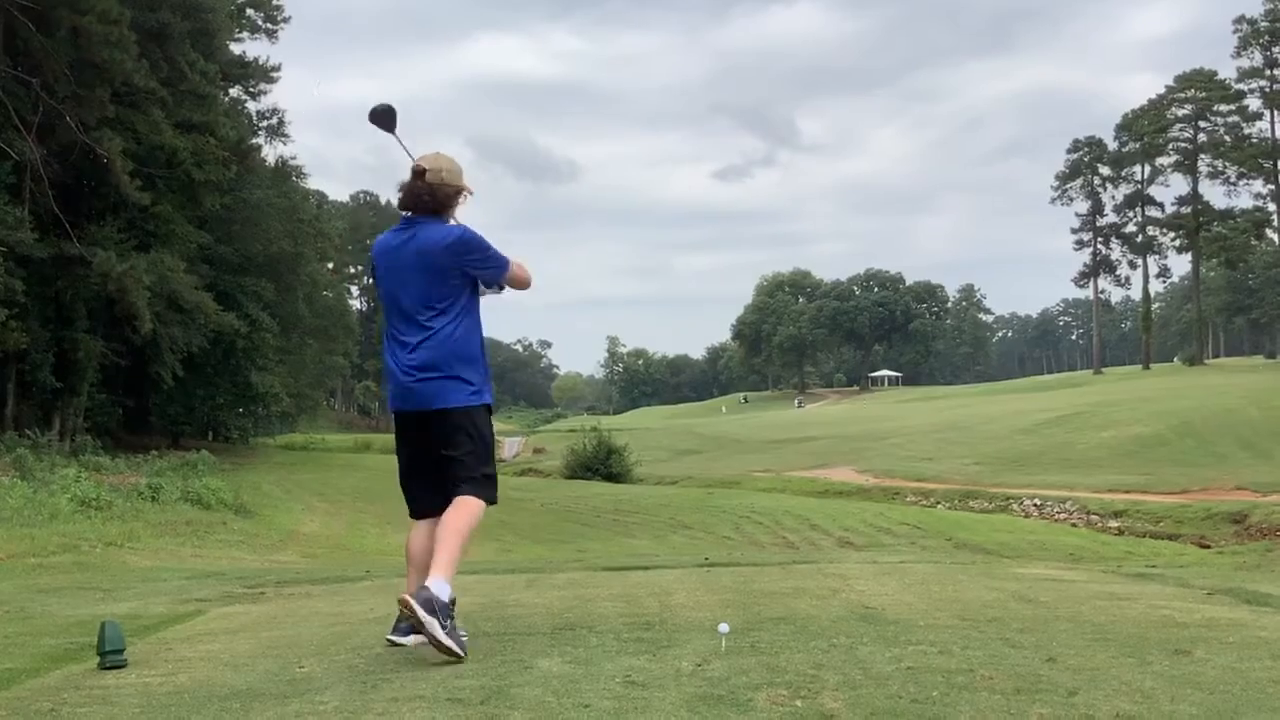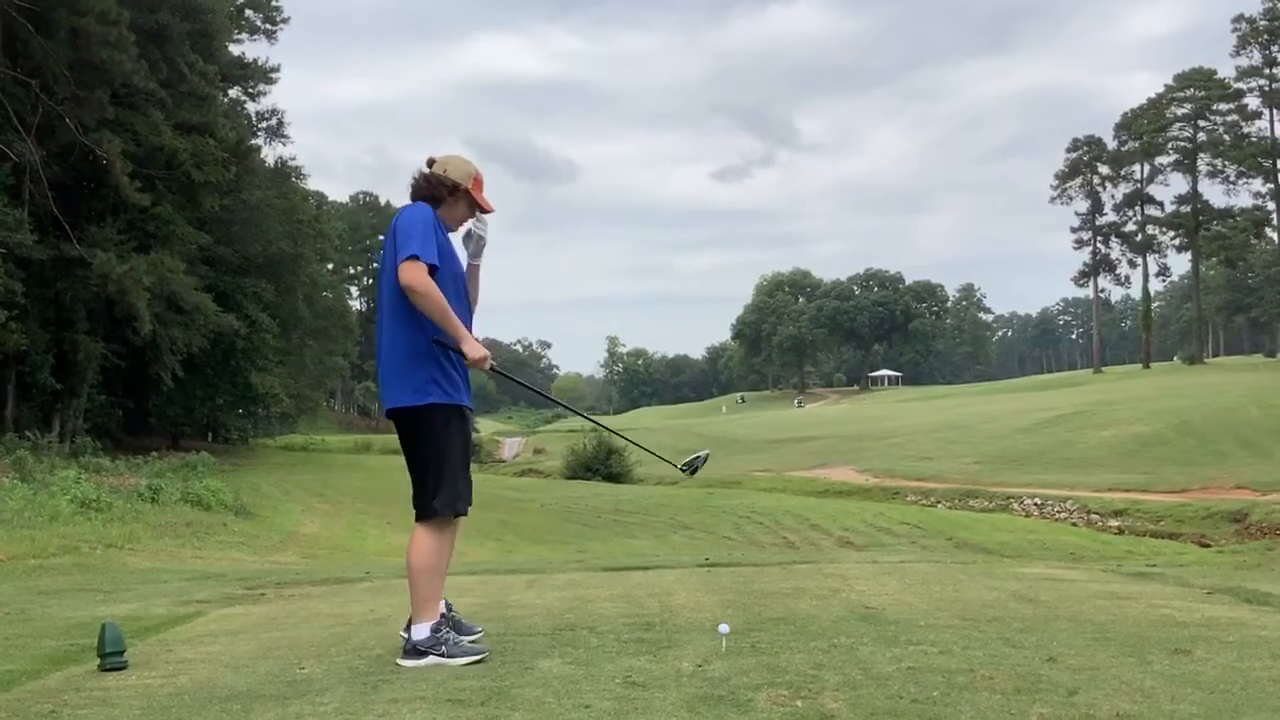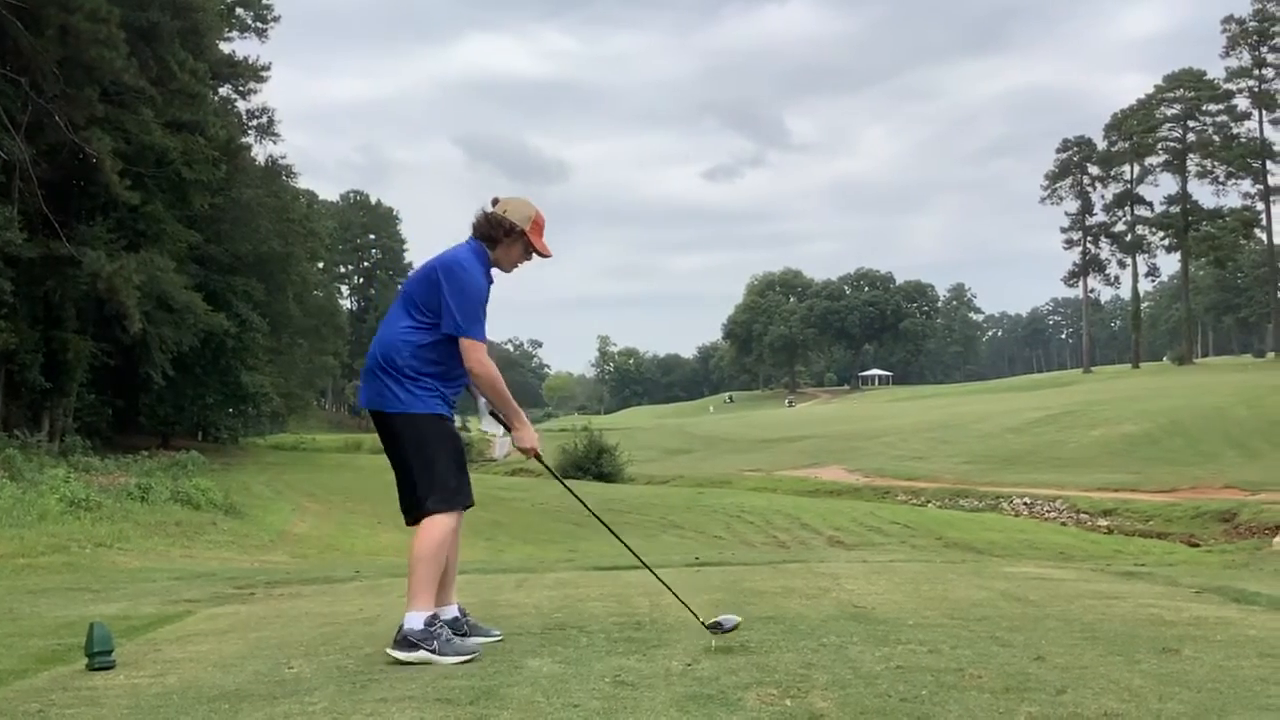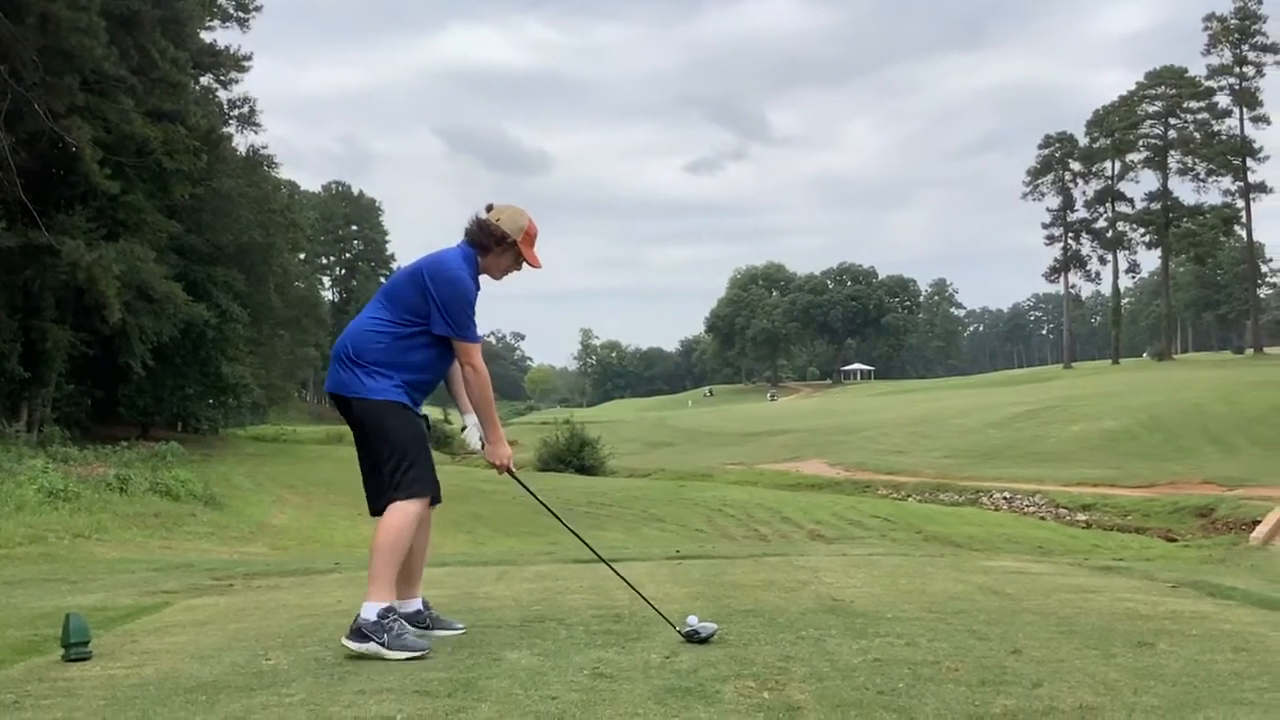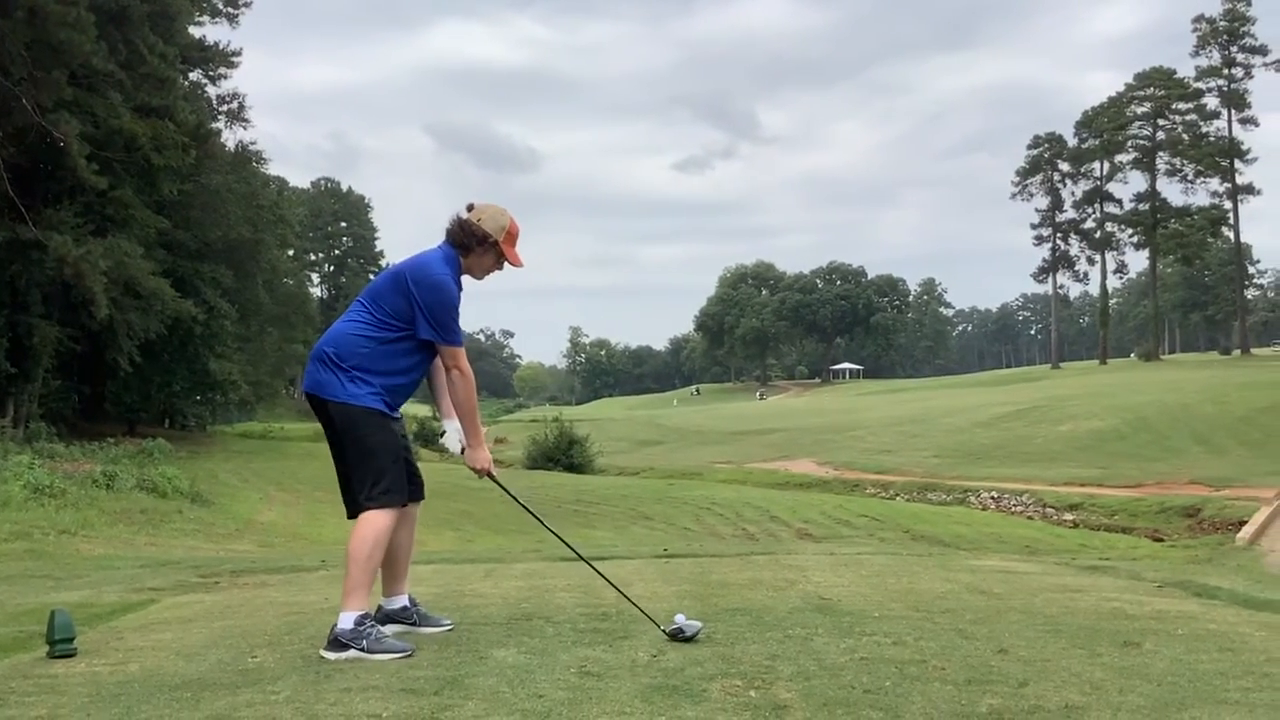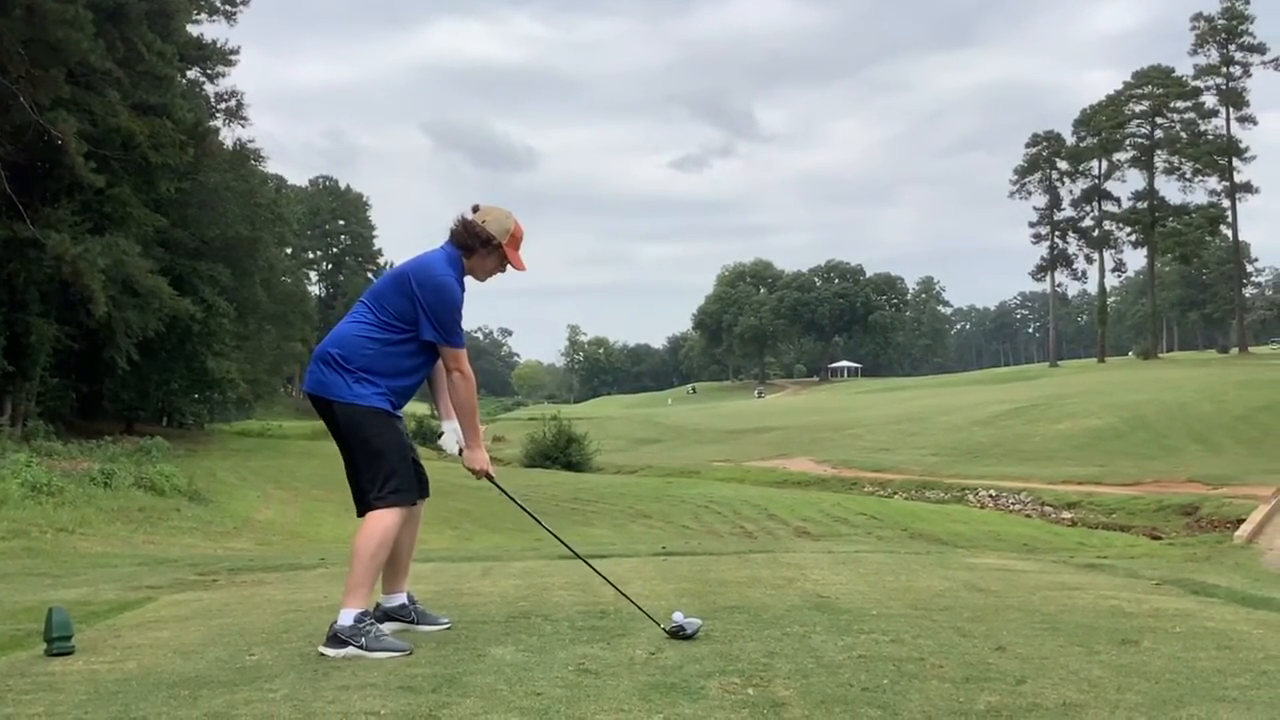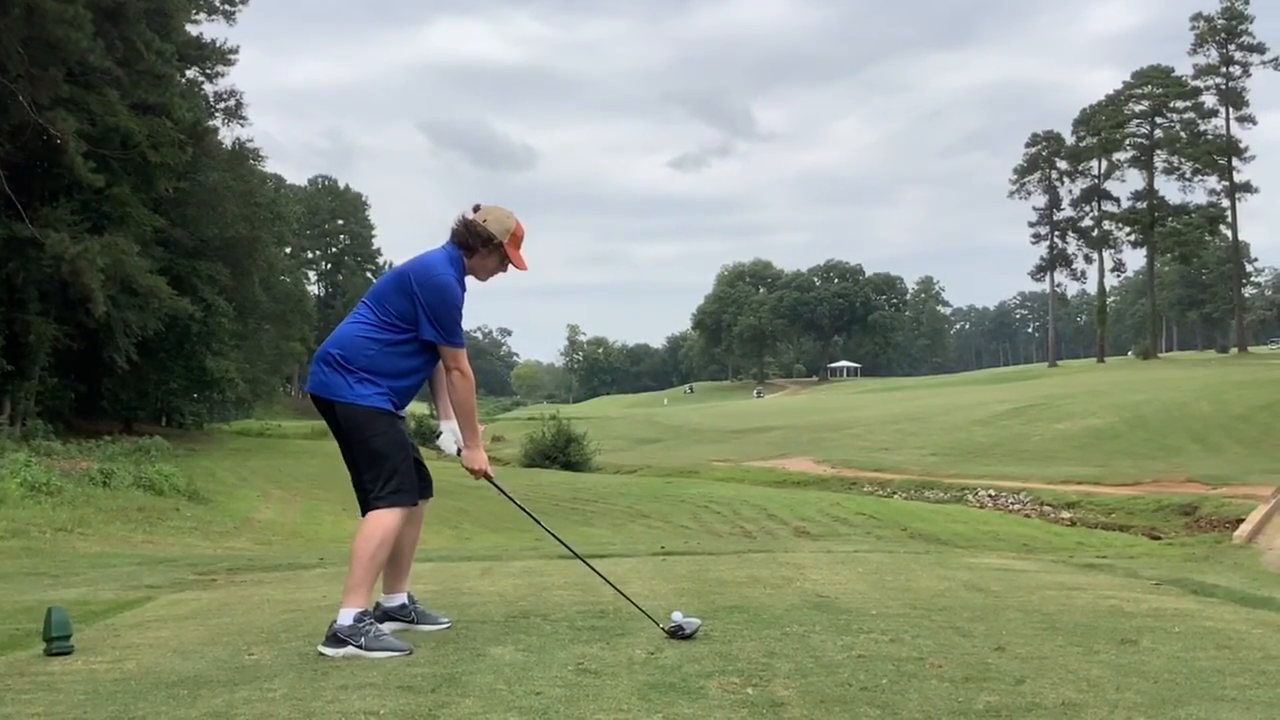
dt=0.7s
person 1, frame 1
left shoulder: (384, 246)
right shoulder: (455, 239)
right elbow: (518, 278)
right wrist: (516, 273)
left hip: (407, 391)
right hip: (454, 387)
left knee: (426, 505)
right knee: (469, 490)
left ankle: (413, 613)
right ankle: (435, 593)
person 1, frame 2
left shoulder: (428, 232)
right shoulder: (416, 216)
left elbow: (460, 306)
right elbow: (414, 279)
left wrist: (474, 259)
right wrist: (466, 340)
left hip: (437, 385)
right hip: (426, 386)
left knee: (447, 506)
right knee: (436, 510)
left ankle: (433, 610)
right ankle: (423, 636)
person 1, frame 3
left shoulder: (469, 266)
right shoulder: (463, 270)
left elbow: (465, 355)
right elbow: (476, 362)
left wrist: (490, 403)
right wrist: (519, 423)
left hip: (415, 393)
right hip: (405, 392)
left knee: (448, 503)
right knee: (441, 504)
left ankle: (446, 614)
right ankle: (416, 626)
person 1, frame 4
left shoulder: (455, 270)
right shoulder: (452, 274)
left elbow: (453, 360)
right elbow: (473, 366)
left wrist: (471, 421)
right wrist: (495, 438)
left hip: (384, 384)
right hip: (369, 380)
left knee: (420, 496)
right knee: (410, 493)
left ankle: (408, 607)
right ankle: (374, 617)
person 1, frame 5
left shoulder: (435, 270)
right shoulder: (435, 277)
left elbow: (437, 360)
right elbow: (457, 368)
left wrist: (451, 424)
right wrist: (476, 443)
left hip: (361, 387)
right hip: (347, 384)
left knee: (405, 494)
right knee: (382, 500)
left ankle: (396, 606)
right ankle: (349, 627)
person 1, frame 6
left shoulder: (439, 271)
right shoulder: (439, 279)
left elbow: (437, 361)
right elbow: (459, 370)
left wrist: (449, 425)
right wrist: (474, 444)
left hip: (354, 386)
right hip: (350, 385)
left knee: (410, 492)
right knee: (392, 498)
left ankle: (394, 603)
right ankle: (349, 624)
person 1, frame 7
left shoulder: (440, 270)
right shoulder: (439, 278)
left elbow: (438, 362)
right elbow: (458, 370)
left wrist: (448, 425)
right wrist: (473, 444)
left hip: (359, 386)
right hip: (352, 385)
left knee: (414, 491)
right knee: (392, 497)
left ankle: (395, 604)
right ankle: (349, 624)
